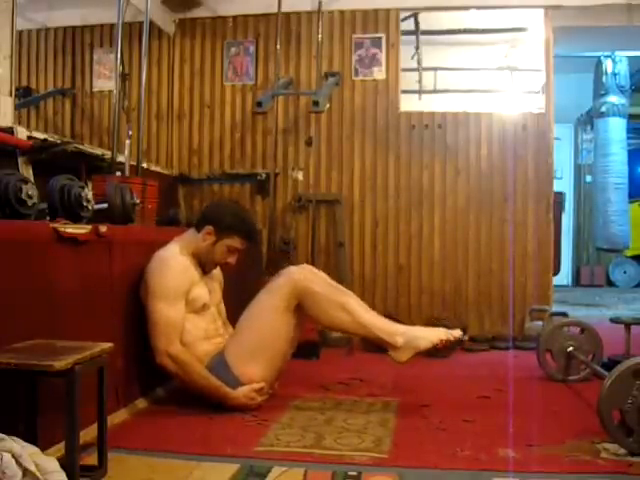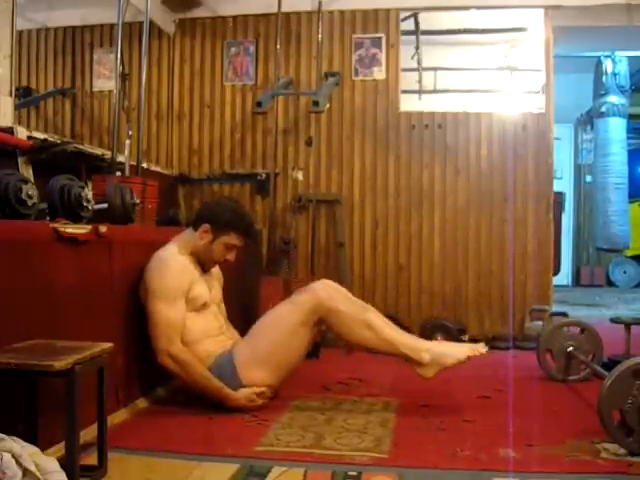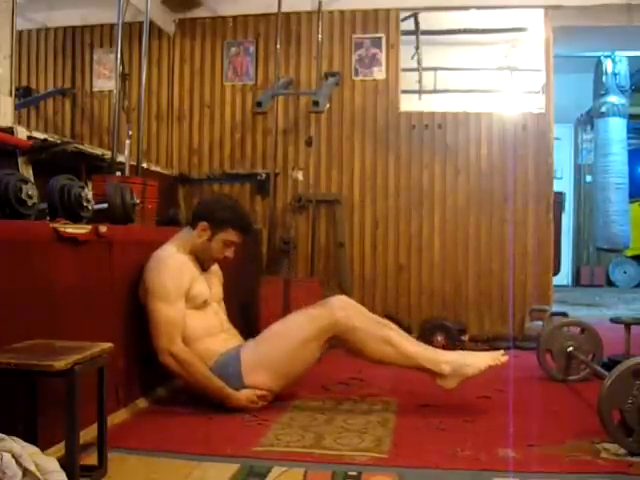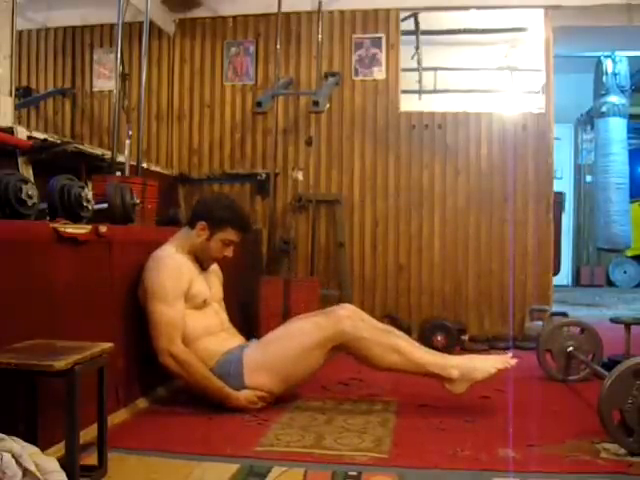
dt=0.3s
person 1, frame 1
left shoulder: (208, 268)
right shoulder: (169, 266)
right elbow: (166, 352)
left wrist: (260, 359)
right wrist: (227, 396)
left hip: (231, 365)
right hip: (222, 376)
left knee: (305, 277)
right knee: (295, 279)
left ankle: (396, 335)
right ankle: (398, 338)
person 1, frame 2
left shoulder: (207, 267)
right shoulder: (168, 267)
right elbow: (168, 352)
left wrist: (259, 356)
right wrist: (228, 396)
left hip: (234, 364)
right hip: (225, 376)
left knee: (324, 293)
right knee: (320, 296)
left ankle: (420, 351)
right ankle: (423, 354)
person 1, frame 3
left shoulder: (207, 266)
right shoulder: (167, 266)
right elbow: (169, 351)
left wrist: (258, 356)
right wrist: (228, 396)
left hip: (237, 361)
right hip: (227, 374)
left knee: (338, 308)
right knee: (336, 313)
left ankle: (440, 362)
right ankle: (443, 366)
person 1, frame 4
left shoulder: (207, 266)
right shoulder: (166, 266)
right elbow: (169, 351)
left wrist: (264, 357)
right wrist: (229, 396)
left hip: (239, 358)
right hip: (229, 374)
left knee: (344, 315)
right knee: (341, 324)
left ankle: (448, 367)
right ankle: (451, 370)
